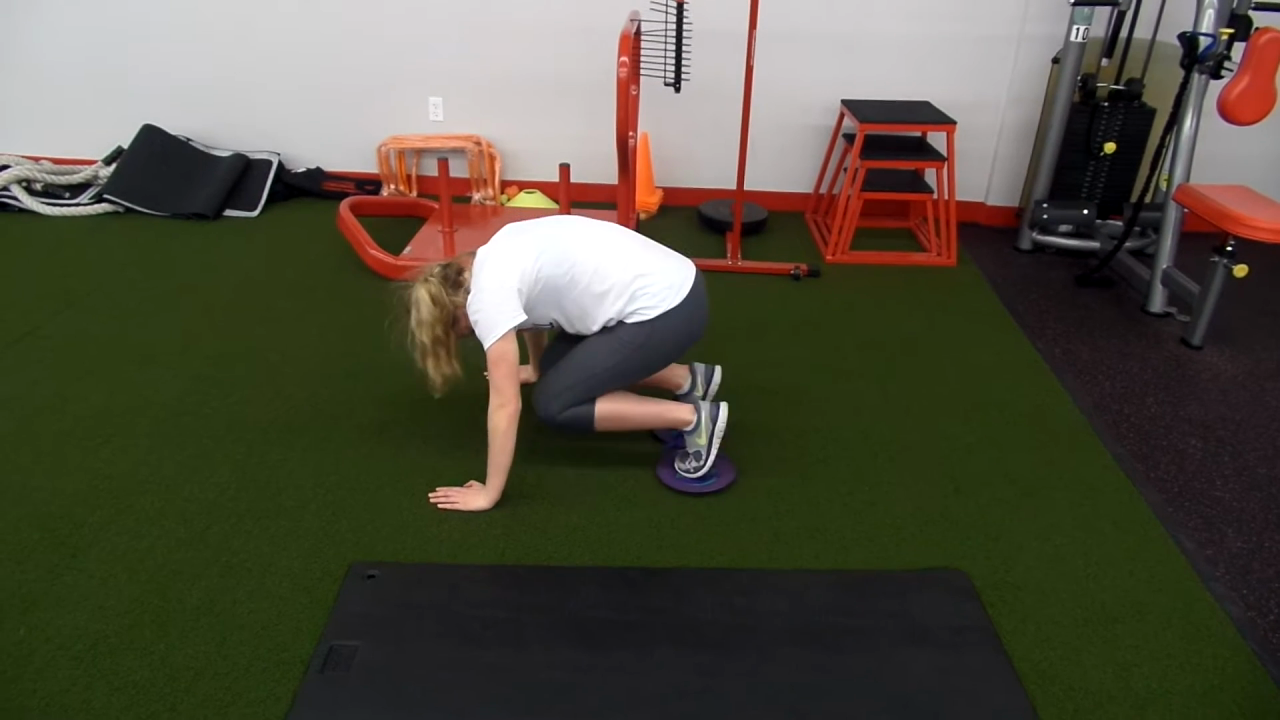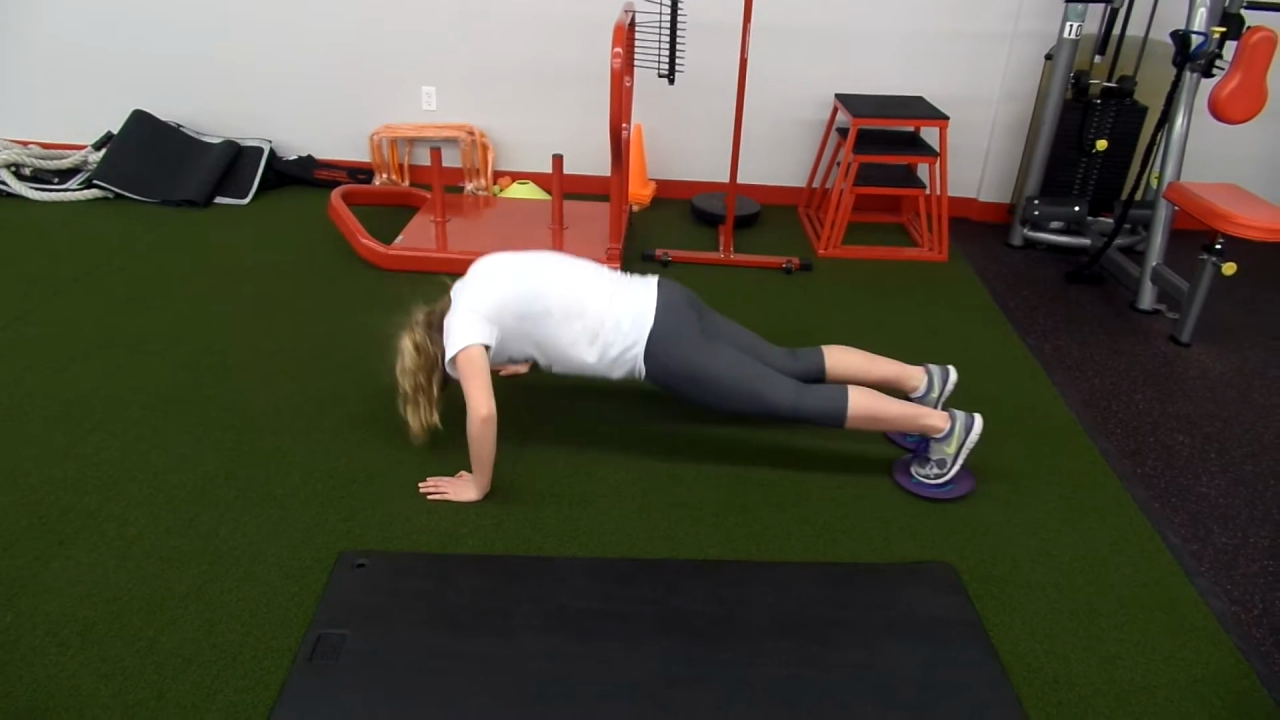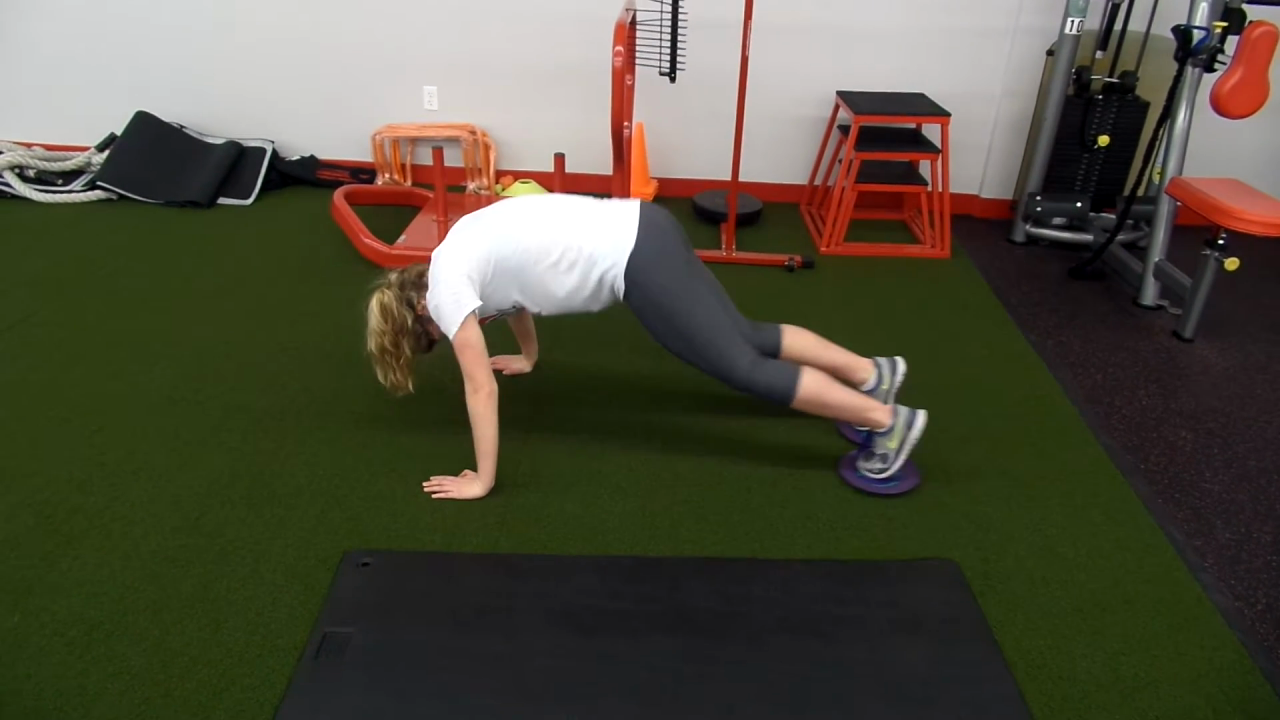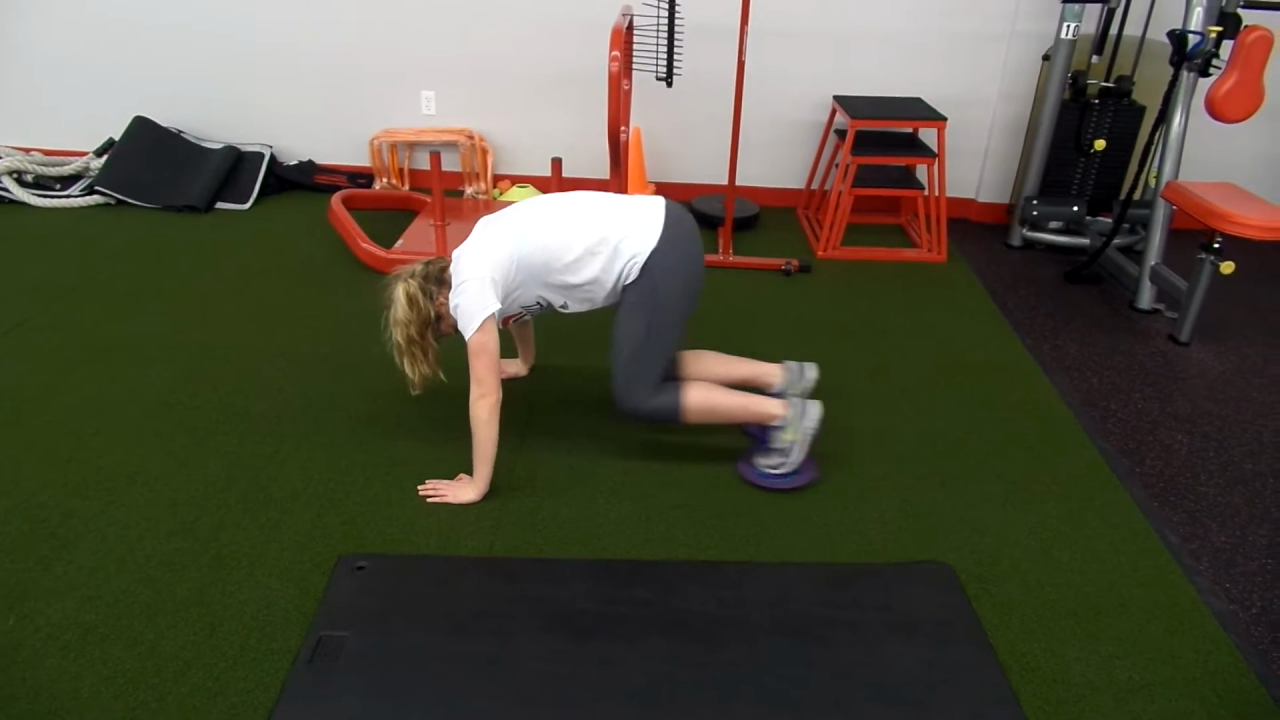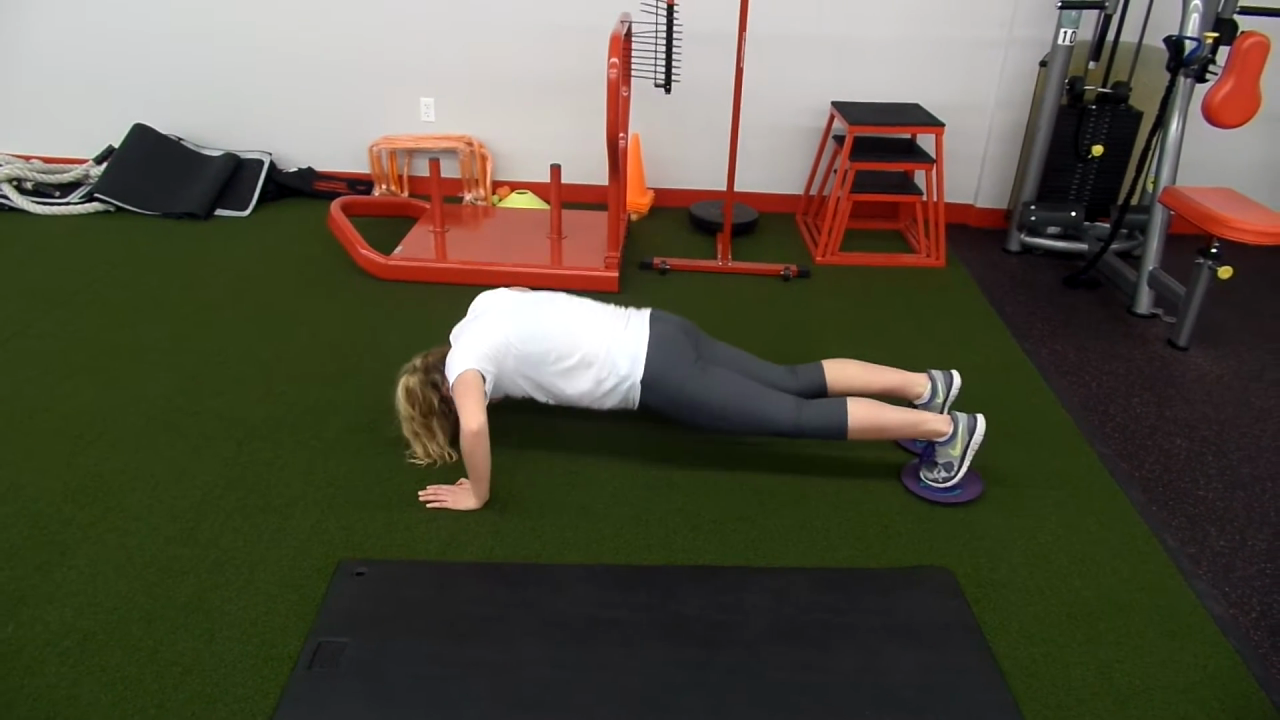
dt=1s
person 1, frame 1
left shoulder: (487, 295)
right shoulder: (490, 259)
left elbow: (505, 404)
left wrist: (489, 494)
right wrist: (535, 367)
left hip: (669, 308)
right hip: (666, 280)
left knee: (553, 405)
right knee: (557, 366)
left ankle: (691, 417)
right ankle: (685, 379)
person 1, frame 2
left shoulder: (462, 326)
right shoulder: (480, 276)
left elbow: (483, 412)
left wrist: (477, 486)
right wrist: (526, 357)
left hip: (657, 343)
right hip: (660, 301)
left knee: (786, 398)
right knee: (789, 364)
left ankle: (942, 426)
right ankle: (922, 380)
person 1, frame 3
left shoulder: (446, 290)
right shoulder: (460, 249)
left elbow: (482, 389)
left wrist: (483, 480)
right wrist: (528, 356)
left hip: (633, 261)
right hip: (643, 228)
left knee: (741, 366)
right knee: (748, 335)
left ankle: (887, 420)
right ankle: (873, 374)
person 1, frame 4
left shoulder: (467, 288)
right shoulder: (478, 255)
left elbow: (486, 396)
left wrist: (476, 486)
right wrist: (525, 362)
left hip: (656, 254)
right hip: (661, 227)
left knee: (638, 397)
right knee: (650, 367)
left ankle: (781, 413)
right ankle: (778, 376)
person 1, frame 5
left shoulder: (464, 362)
right shoulder: (482, 309)
left elbow: (473, 428)
right elbow: (523, 289)
left wrist: (477, 495)
left hip: (653, 373)
right hip: (657, 331)
left knee: (790, 413)
right knee: (792, 380)
left ankle: (944, 428)
right ankle: (927, 385)
